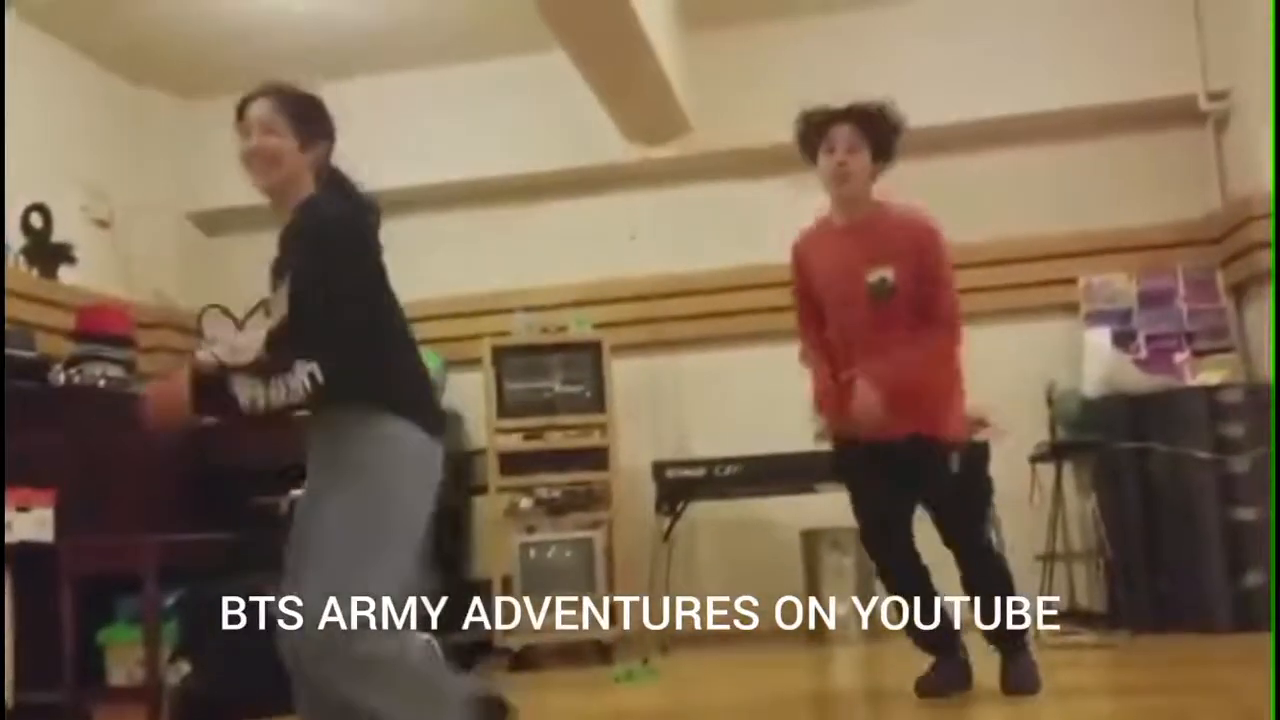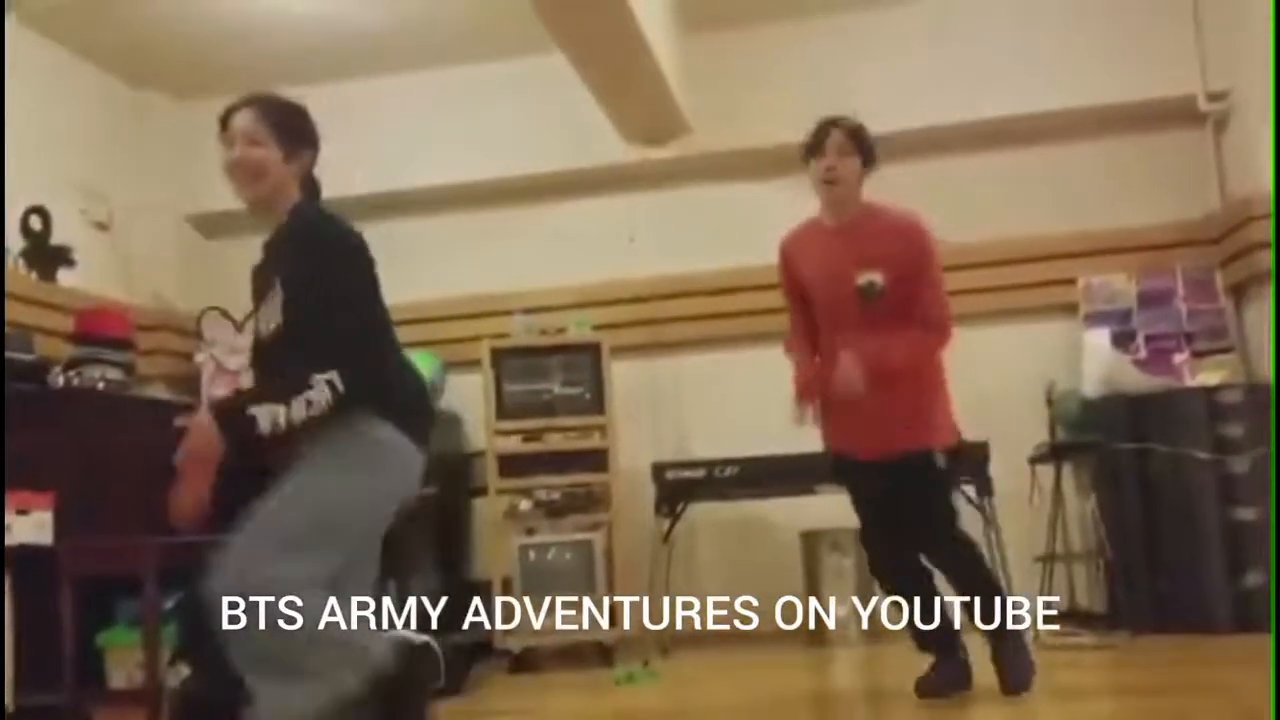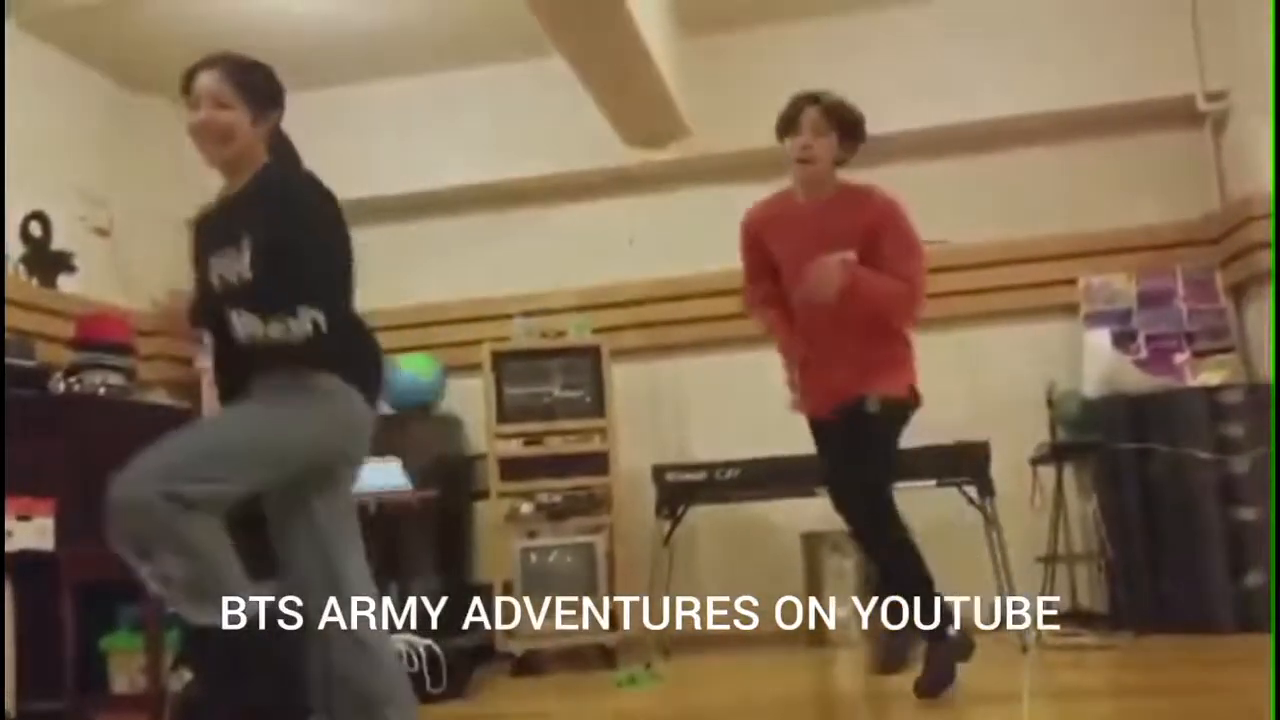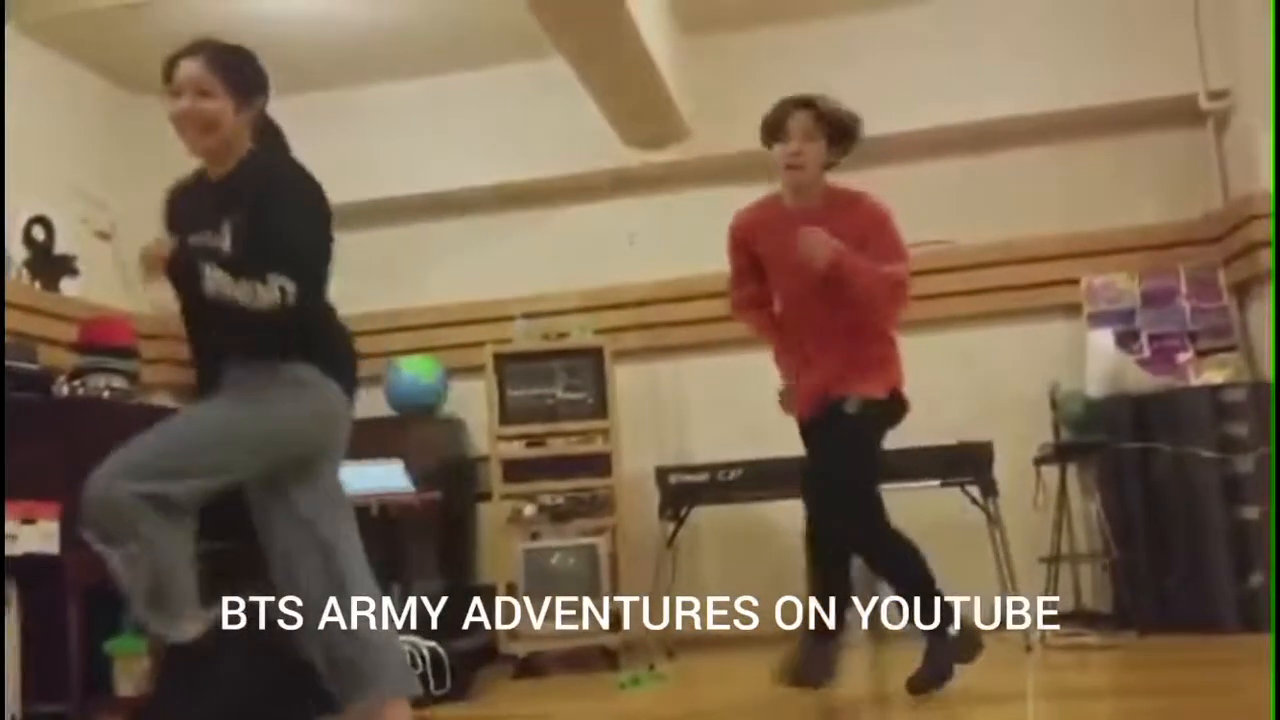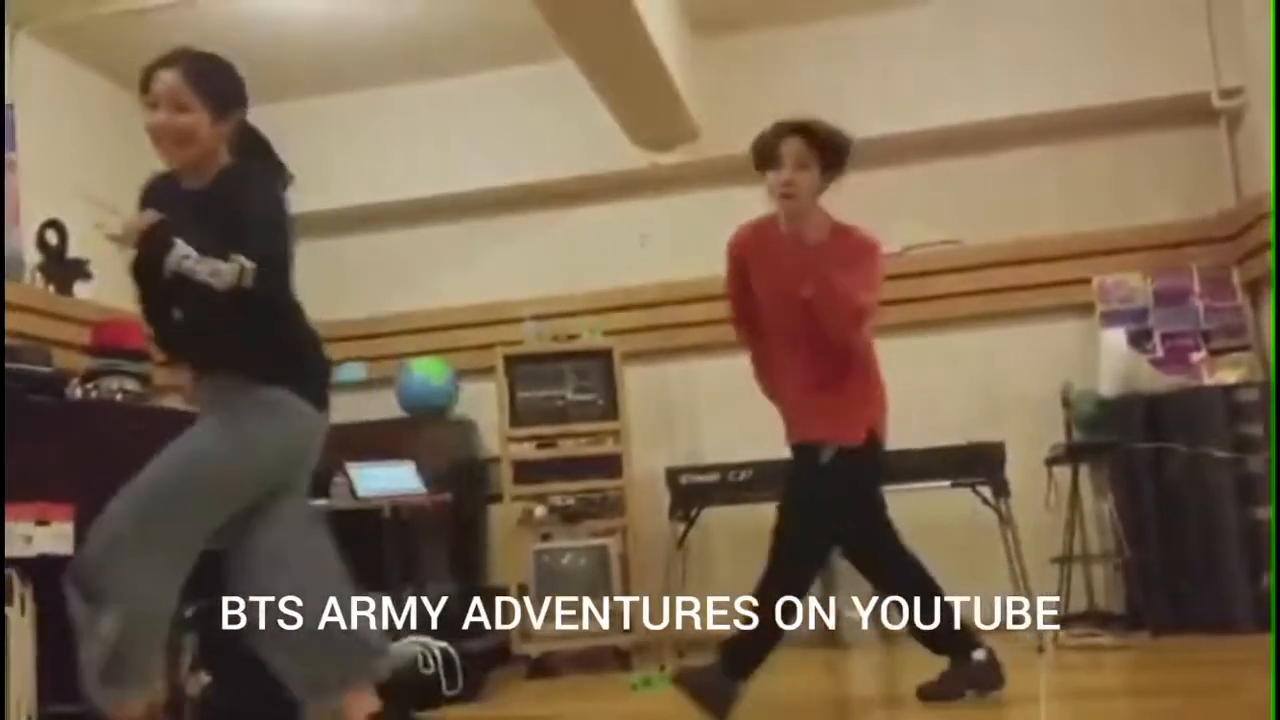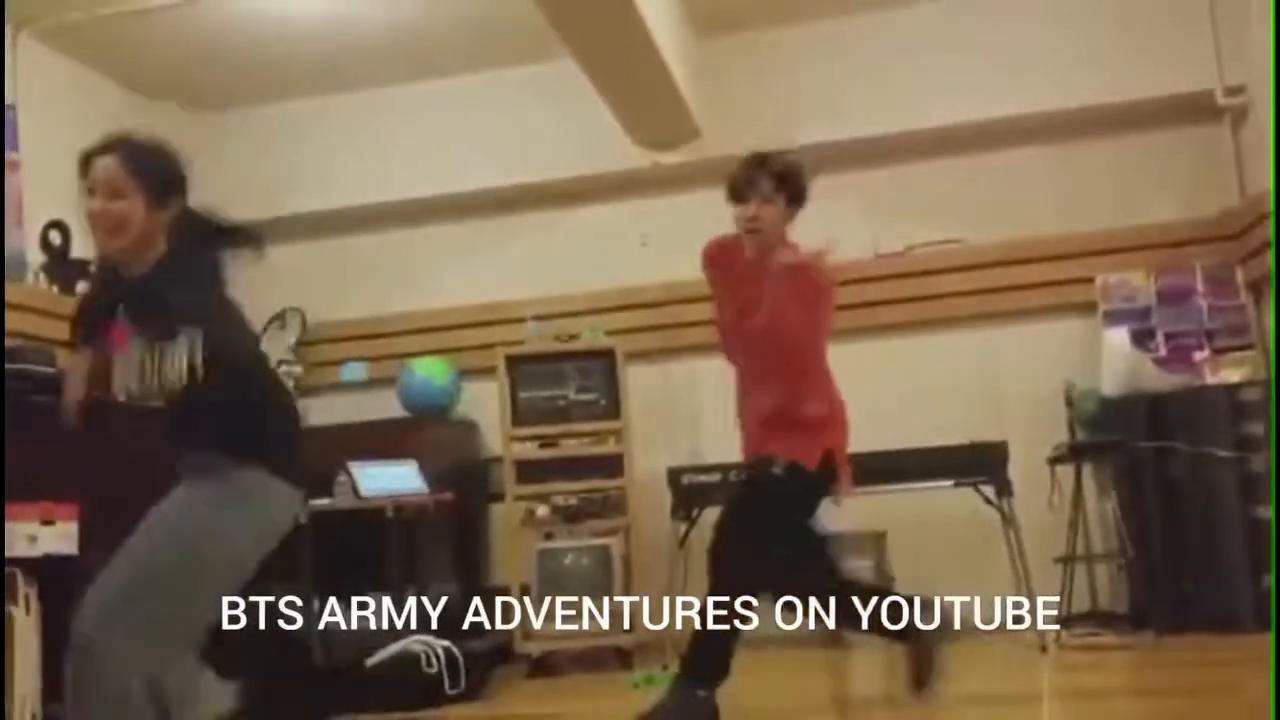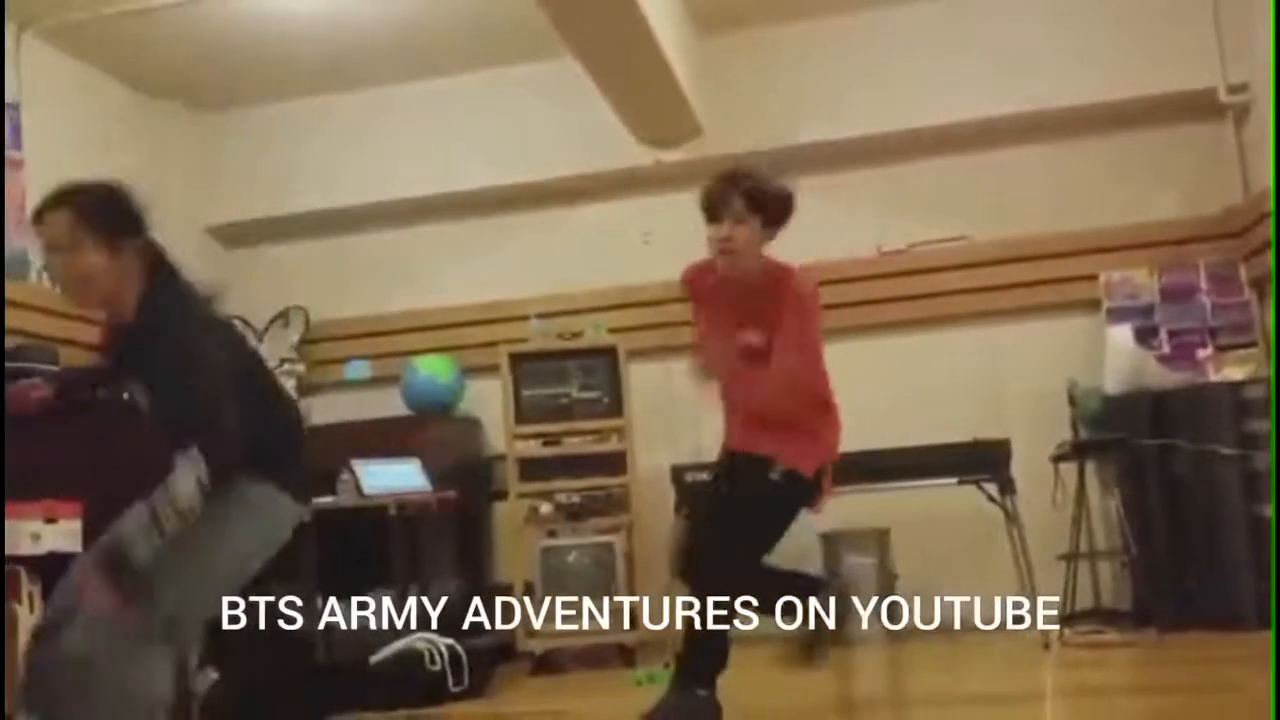
dt=0.1s
person 1, frame 1
left shoulder: (333, 225)
right shoulder: (294, 246)
left elbow: (324, 364)
left wrist: (208, 389)
right wrist: (214, 373)
left hip: (385, 432)
right hip: (338, 440)
left knee: (339, 621)
right knee: (314, 633)
person 1, frame 2
left shoulder: (325, 242)
right shoulder: (272, 263)
left elbow: (344, 371)
right elbow: (279, 374)
left wrist: (229, 426)
right wrist: (213, 440)
left hip: (369, 436)
right hip: (320, 445)
left knee: (241, 585)
right knee: (314, 632)
person 1, frame 3
left shoulder: (299, 200)
right shoulder: (214, 224)
left elbow: (325, 318)
left wrist: (205, 316)
left hip: (323, 392)
right hip: (279, 395)
left knee: (141, 491)
right knee: (326, 592)
left ankle: (232, 632)
person 1, frame 4
left shoulder: (282, 186)
right shoulder: (186, 201)
left elbow: (291, 291)
right elbow: (206, 306)
left wrist: (182, 266)
left hip: (299, 383)
right hip: (246, 385)
left knee: (115, 490)
right knee: (320, 573)
left ankle: (186, 643)
person 1, frame 5
left shoulder: (249, 194)
right shoulder: (165, 194)
left elbow: (250, 277)
left wrist: (162, 243)
left hip: (273, 401)
right hip: (240, 397)
left knee: (121, 546)
right knee: (274, 578)
person 1, frame 6
left shoulder: (185, 282)
right shoulder: (126, 276)
left elbow: (195, 361)
left wrist: (100, 374)
left hip: (249, 473)
right hip: (221, 468)
left knee: (111, 626)
person 1, frame 7
left shoulder: (177, 328)
right shoulder: (133, 317)
left elbow: (213, 451)
left wrist: (126, 561)
right wrist: (56, 389)
left hip: (258, 489)
right hip: (211, 482)
left knee: (113, 634)
right knee: (73, 615)
person 2, frame 1
left shoulder: (914, 233)
right shoulder: (807, 248)
left elbow: (944, 329)
left wrist: (884, 380)
right wrist: (826, 392)
left hip: (929, 416)
right hip: (857, 427)
left knee: (969, 541)
right knee: (887, 551)
left ankle: (1013, 648)
right ankle: (946, 653)
person 2, frame 2
left shoulder: (904, 234)
right shoulder: (795, 248)
left elbow: (933, 328)
left wrist: (868, 360)
right wrist: (807, 379)
left hip: (914, 419)
right hip: (849, 428)
left knee: (940, 538)
right knee: (888, 552)
left ankle: (1006, 639)
right ankle: (946, 654)
person 2, frame 3
left shoulder: (876, 209)
right shoulder: (762, 222)
left elbow: (909, 298)
right elbow: (764, 300)
left wrist: (848, 282)
right wrist: (793, 351)
left hip: (878, 376)
right hip: (820, 386)
left knee: (861, 494)
right knee: (865, 513)
left ankle: (927, 625)
right ankle: (935, 624)
person 2, frame 4
left shoulder: (864, 214)
right shoulder: (750, 225)
left elbow: (892, 299)
right elbow: (749, 301)
left wrist: (837, 261)
right wrist: (787, 358)
left hip: (864, 380)
right hip: (810, 388)
left knee: (826, 492)
right knee: (855, 515)
left ankle: (823, 633)
right ankle: (943, 628)
person 2, frame 5
left shoulder: (853, 246)
right shoulder: (747, 245)
left elbow: (851, 326)
left wrist: (821, 255)
right wrist: (777, 385)
left hip: (847, 419)
right hip: (806, 419)
left knee: (797, 540)
right knee: (877, 554)
right ankle: (968, 652)
person 2, frame 6
left shoulder: (808, 278)
right shoulder: (717, 257)
left elbow: (790, 355)
left wrist: (779, 280)
left hip: (805, 437)
right hip: (765, 435)
left knee: (734, 554)
right knee: (797, 574)
right ankle: (909, 627)
person 2, frame 7
left shoulder: (793, 293)
right shoulder: (700, 281)
left elbow: (788, 393)
left wrist: (733, 373)
left hip: (794, 447)
right hip: (747, 441)
left knee: (717, 560)
right knee: (708, 549)
right ankle: (812, 596)
